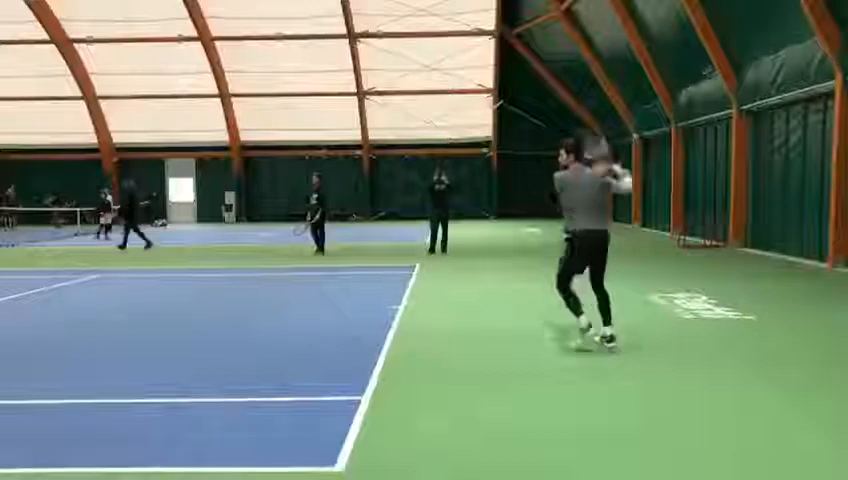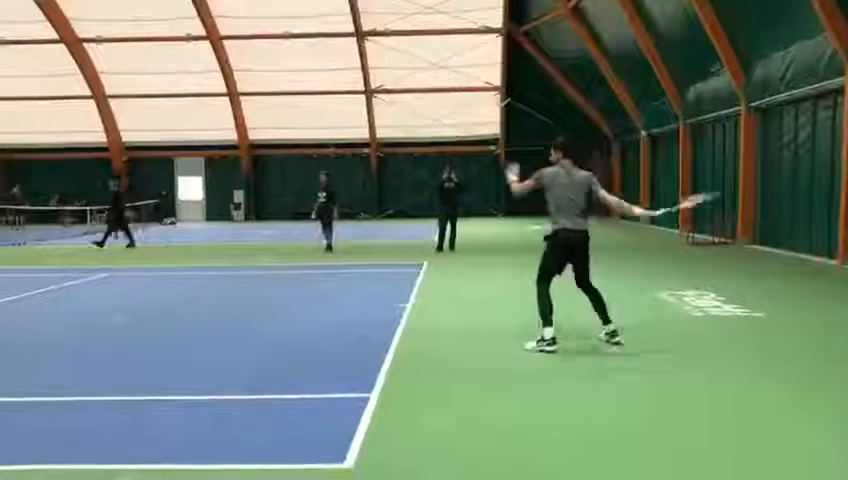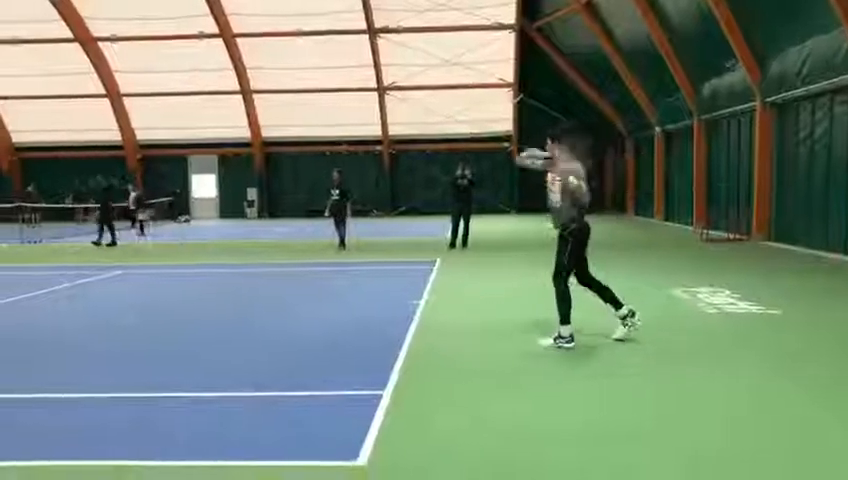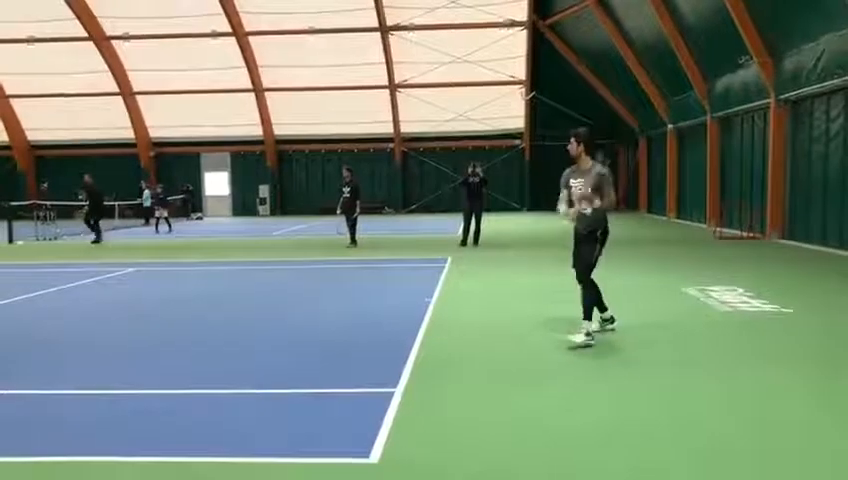
dt=0.4s
person 1, frame 1
left shoulder: (559, 177)
right shoulder: (598, 175)
right elbow: (625, 189)
right wrist: (620, 172)
left hip: (580, 237)
right hip: (601, 235)
left knee: (562, 282)
right knee: (598, 284)
left ankle: (583, 322)
right ankle: (607, 333)
person 1, frame 2
left shoulder: (545, 174)
right shoulder: (586, 177)
left elbow: (517, 191)
right elbow: (609, 200)
left wrist: (512, 176)
right wrist: (634, 210)
left hip: (562, 236)
right hip: (581, 235)
left knee: (542, 283)
right knee: (584, 284)
left ankle: (547, 337)
right ankle: (610, 329)
person 1, frame 3
left shoulder: (575, 168)
right shoulder: (549, 163)
left elbow: (585, 200)
right elbow: (521, 160)
left wrist: (569, 177)
right wrist: (537, 154)
left hip: (574, 230)
right hip: (569, 231)
left knee: (559, 279)
right knee: (584, 278)
left ankle: (565, 335)
right ankle: (626, 314)
person 1, frame 4
left shoulder: (601, 172)
right shoulder: (568, 173)
left elbow: (611, 203)
right elbow: (562, 203)
left wrist: (593, 201)
right wrist: (568, 210)
left hip: (596, 232)
right hip: (580, 231)
left knee: (583, 275)
right knee: (582, 276)
left ankle: (588, 330)
right ankle: (606, 317)
